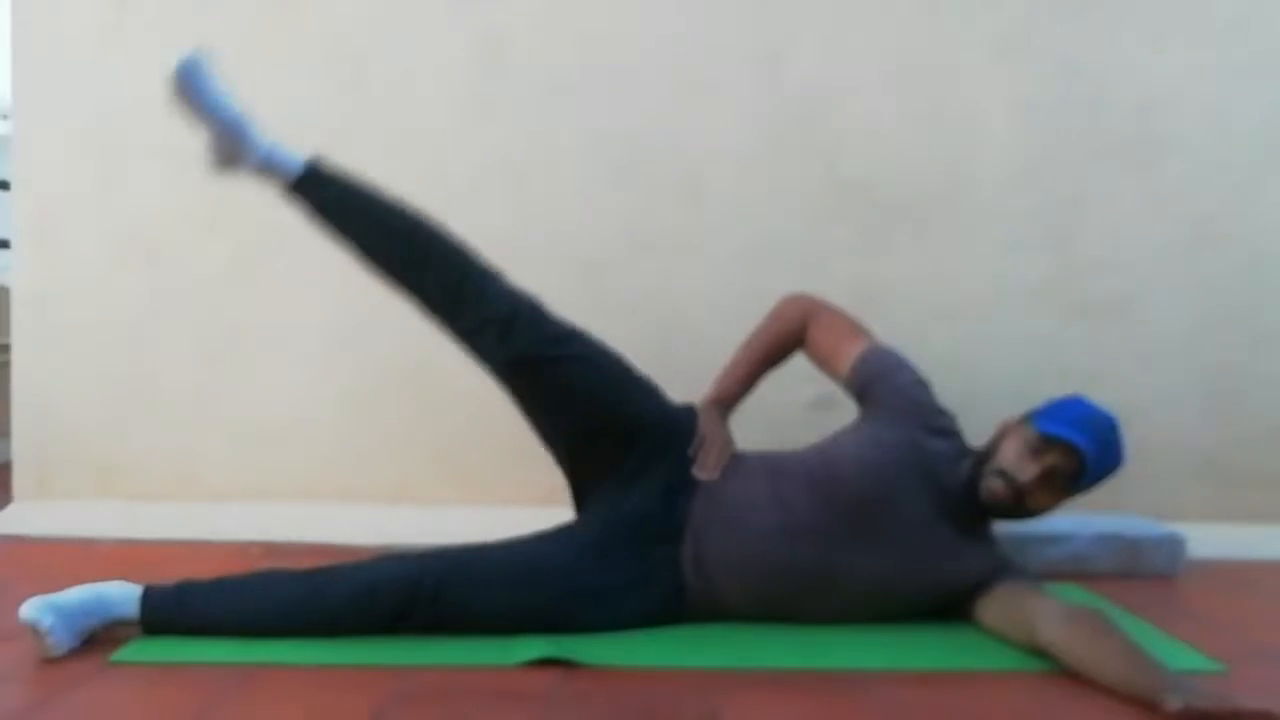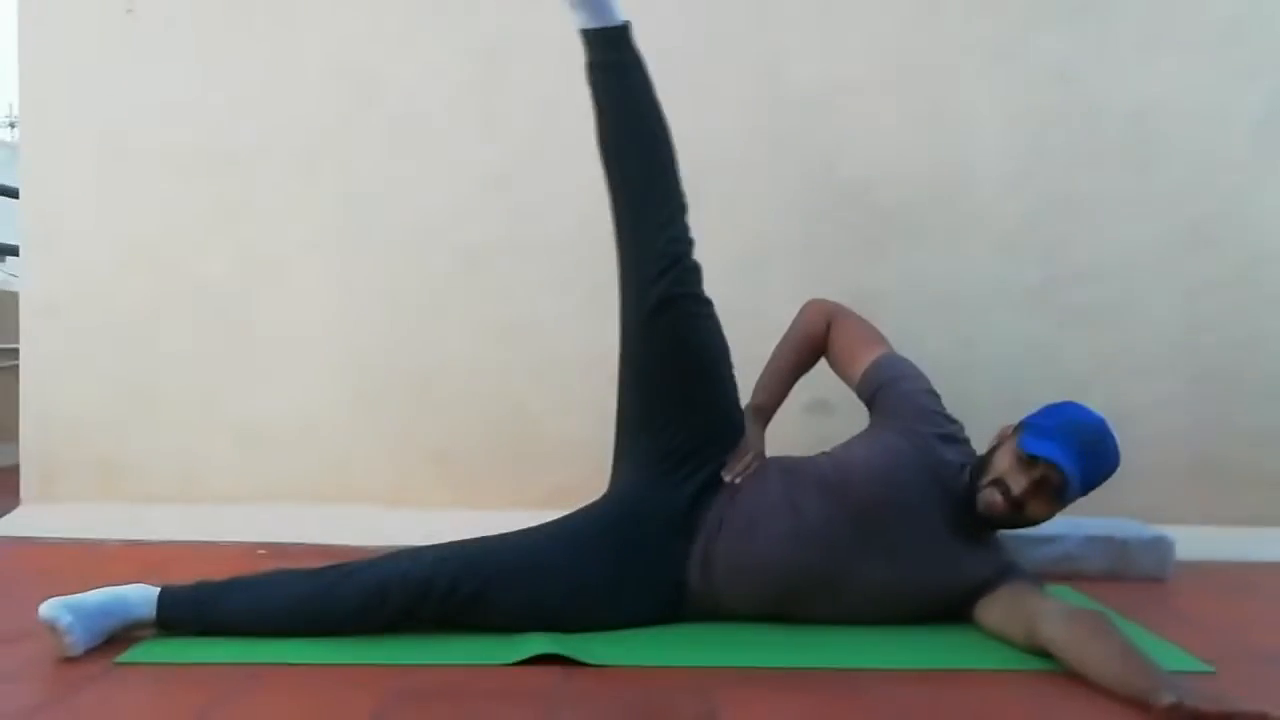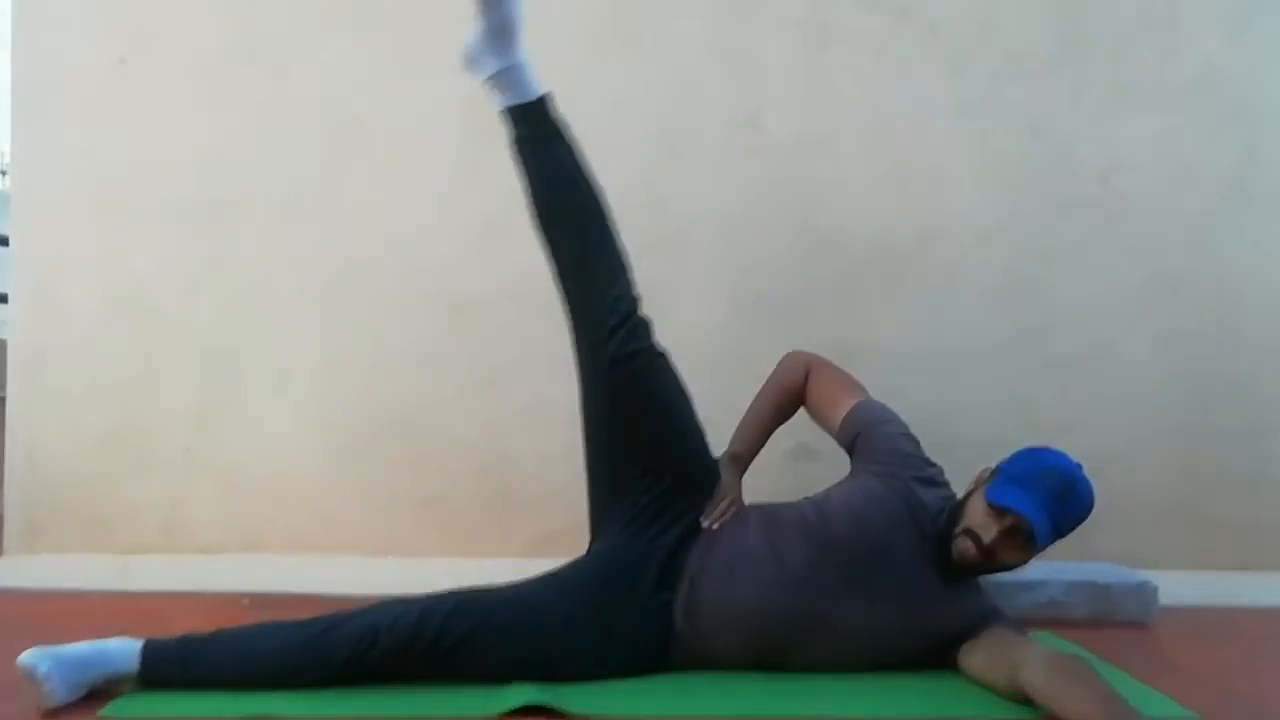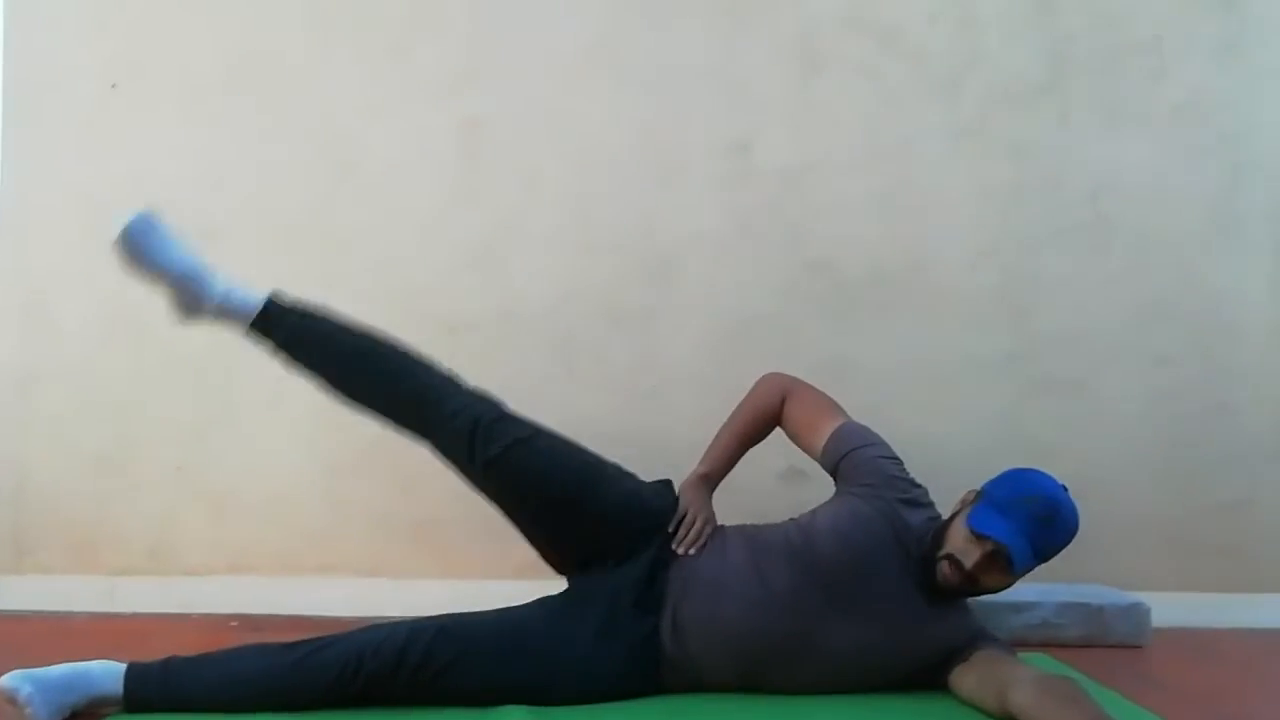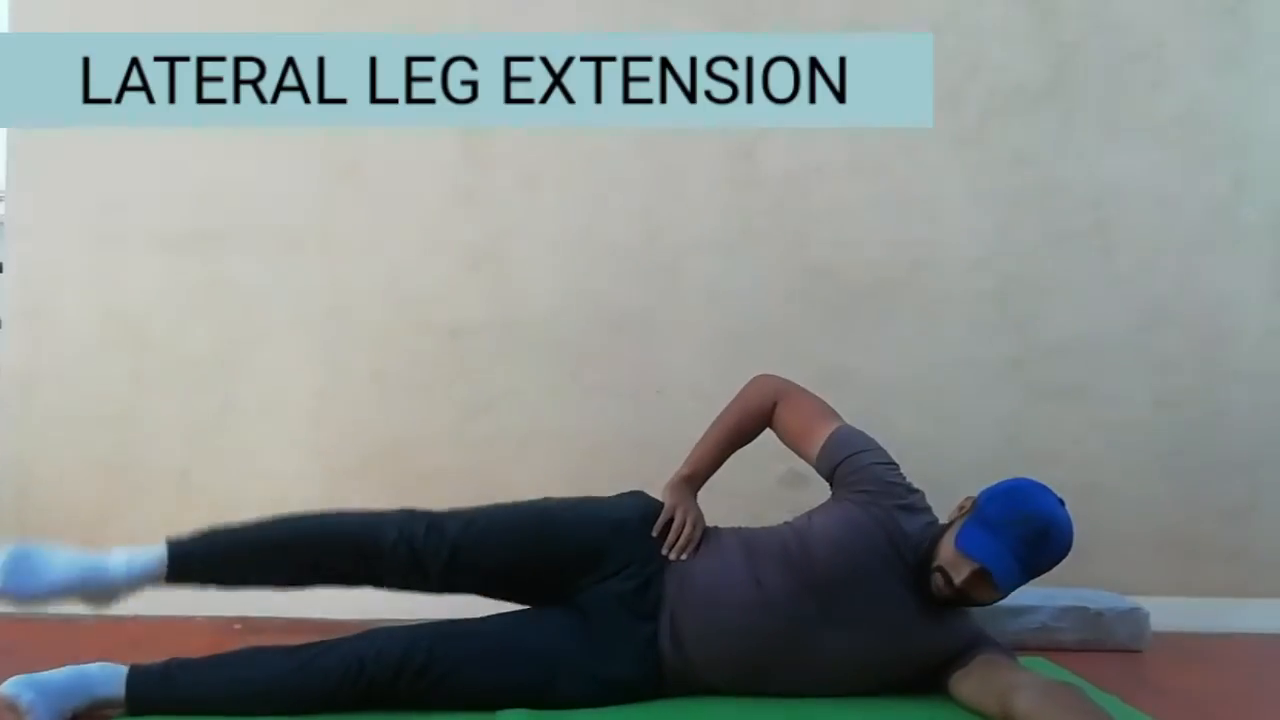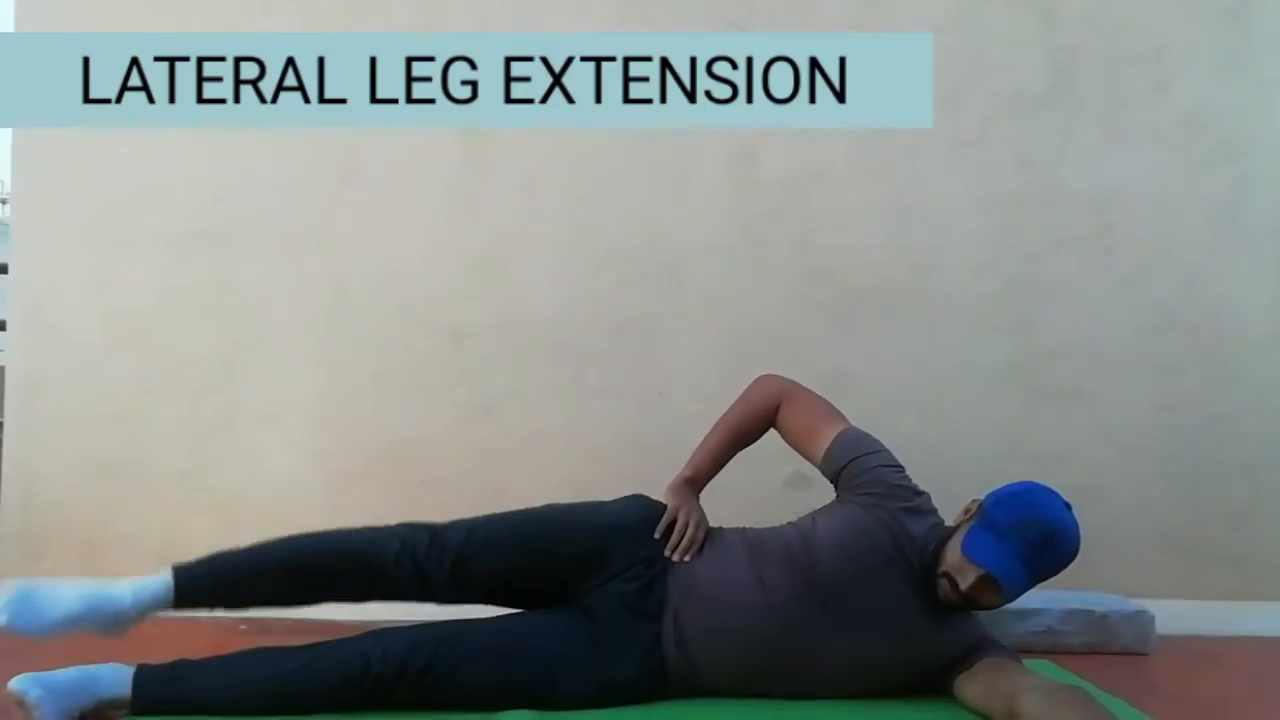
dt=0.3s
person 1, frame 1
left shoulder: (972, 568)
right shoulder: (924, 424)
right elbow: (805, 312)
right wrist: (718, 408)
left hip: (654, 586)
right hip: (663, 478)
left knee: (413, 592)
right knee: (500, 317)
left ankle: (133, 604)
right ankle: (270, 157)
person 1, frame 2
left shoulder: (978, 572)
right shoulder: (930, 434)
right elbow: (827, 314)
right wrist: (756, 419)
left hip: (655, 581)
right hip: (686, 482)
left knee: (429, 587)
right knee: (665, 275)
left ankle: (147, 606)
person 1, frame 3
left shoulder: (960, 615)
right shoulder: (910, 480)
right elbow: (808, 366)
right wrist: (733, 464)
right hip: (671, 528)
right knee: (618, 338)
person 1, frame 4
right shoulder: (892, 498)
right elbow: (784, 387)
right wrist: (701, 479)
right hip: (650, 553)
right knee: (483, 436)
right ankle: (234, 299)
person 1, frame 5
right shoulder: (887, 496)
right elbow: (775, 389)
right wrist: (684, 481)
right hip: (633, 552)
right knee: (406, 545)
right ankle: (130, 563)
person 1, frame 6
right shoulder: (892, 497)
right elbow: (779, 390)
right wrist: (687, 482)
right hip: (634, 554)
right knee: (414, 557)
right ankle: (136, 592)
